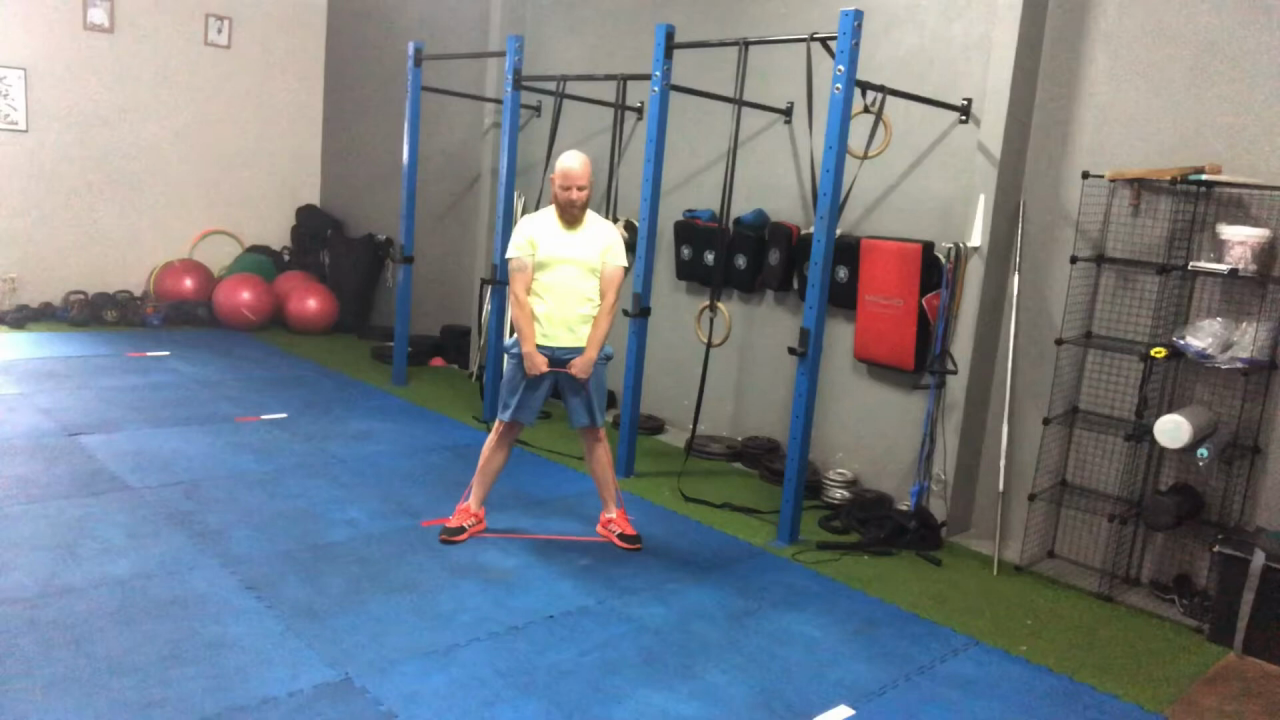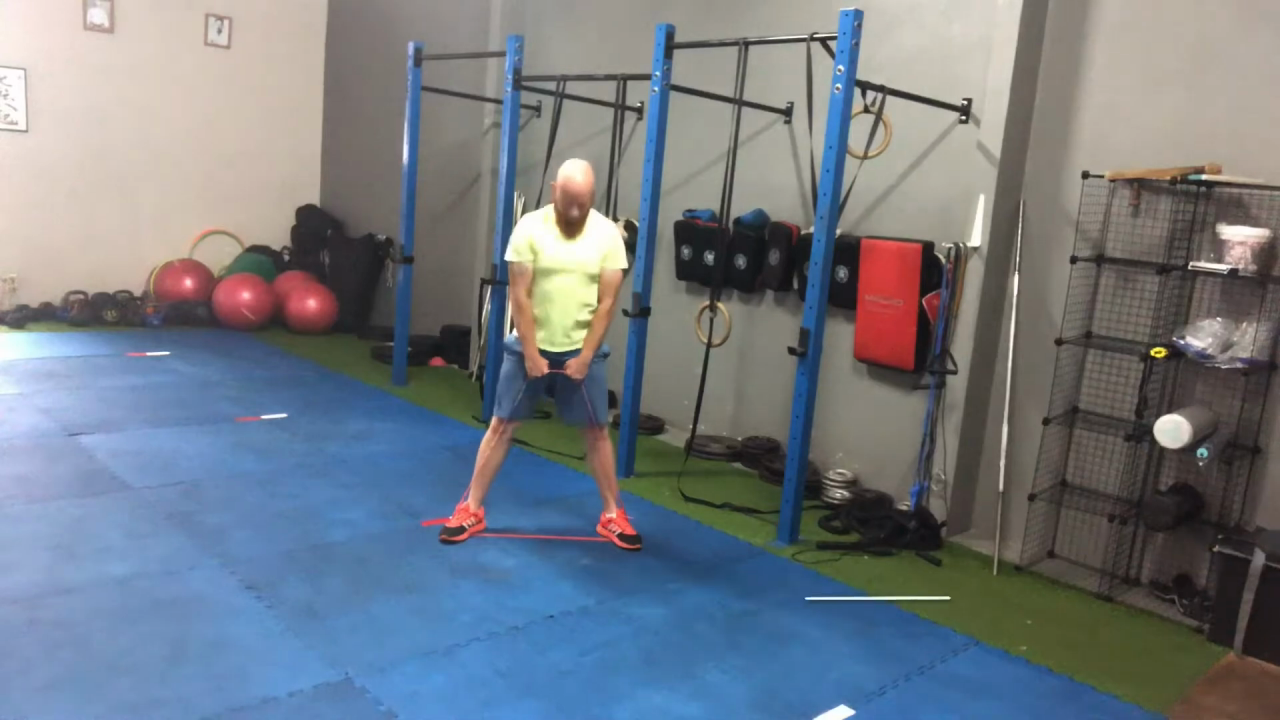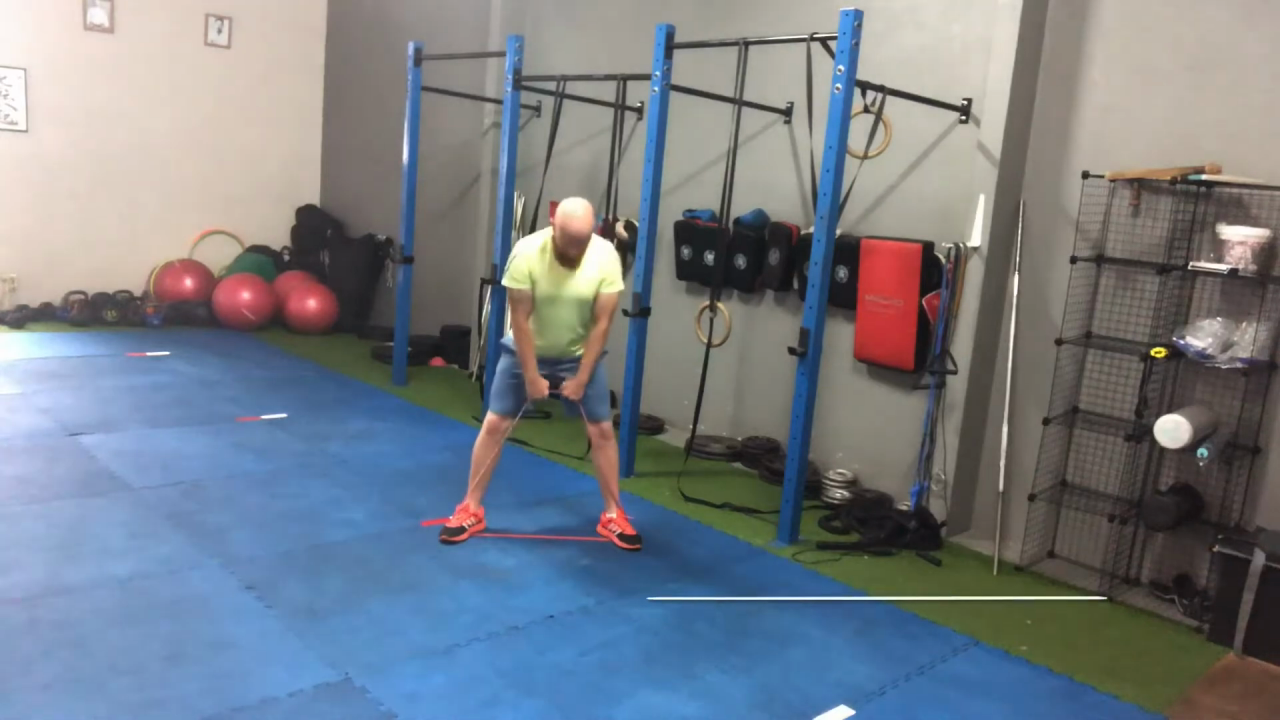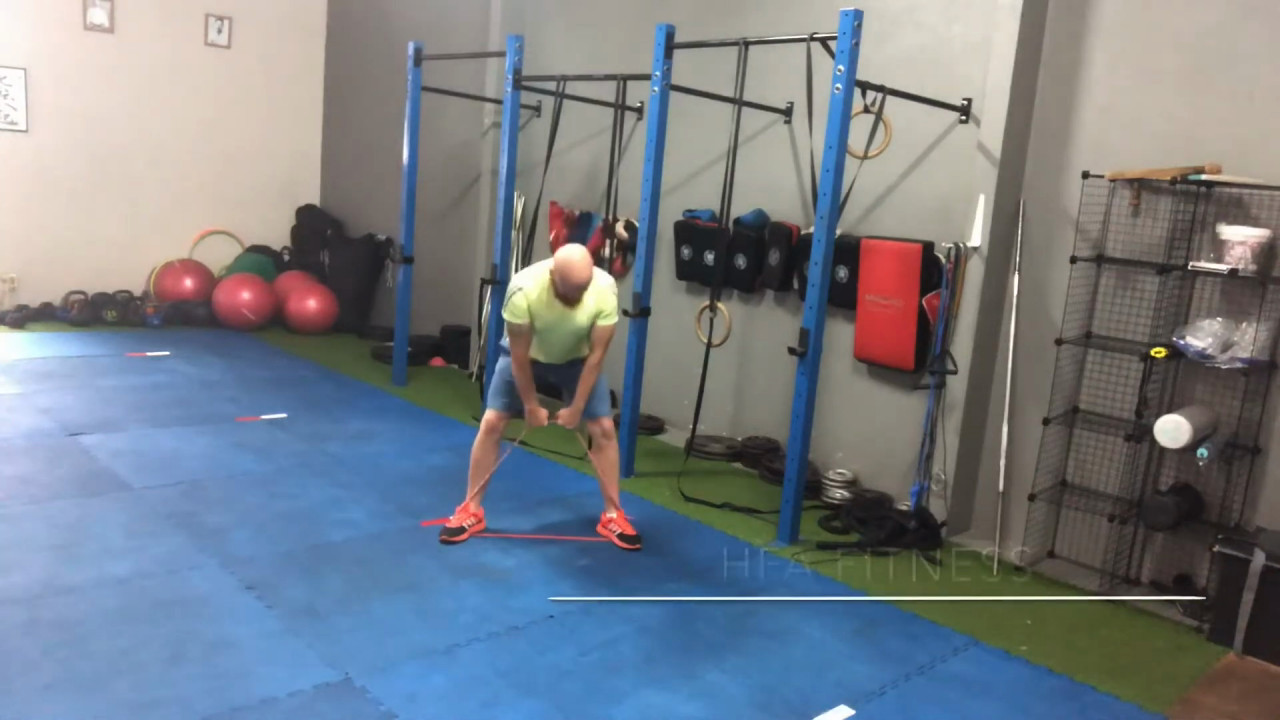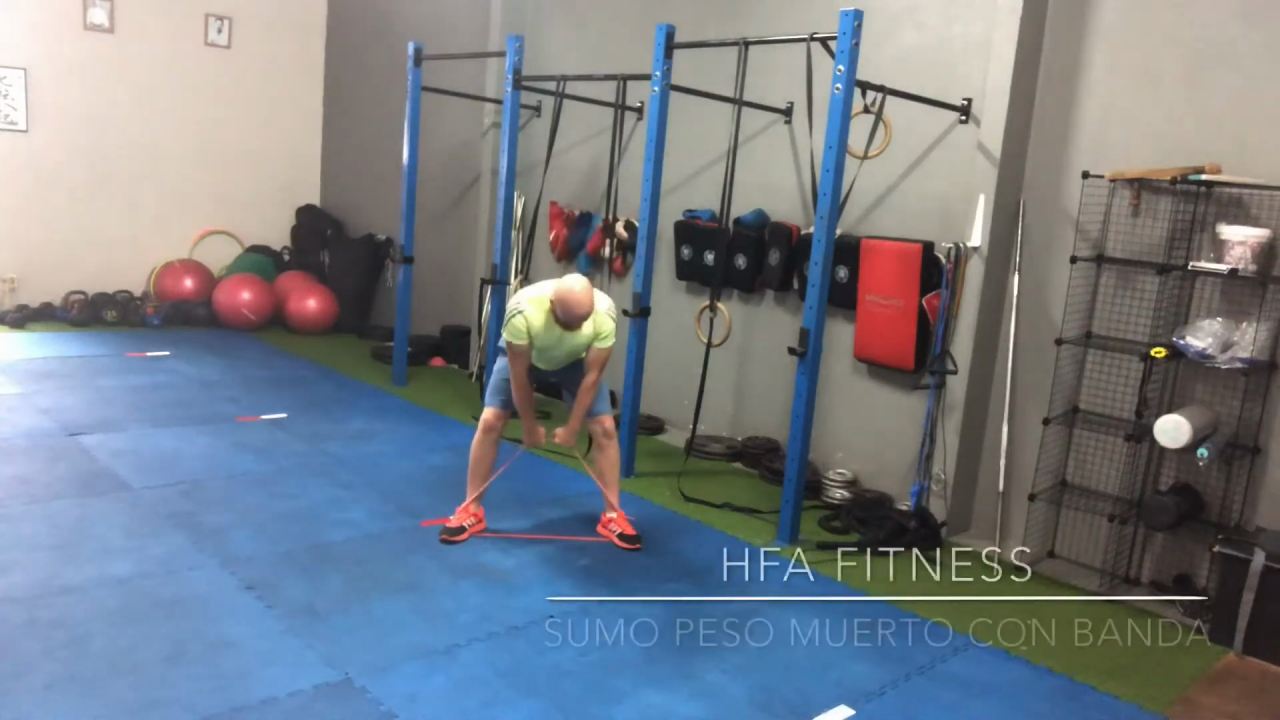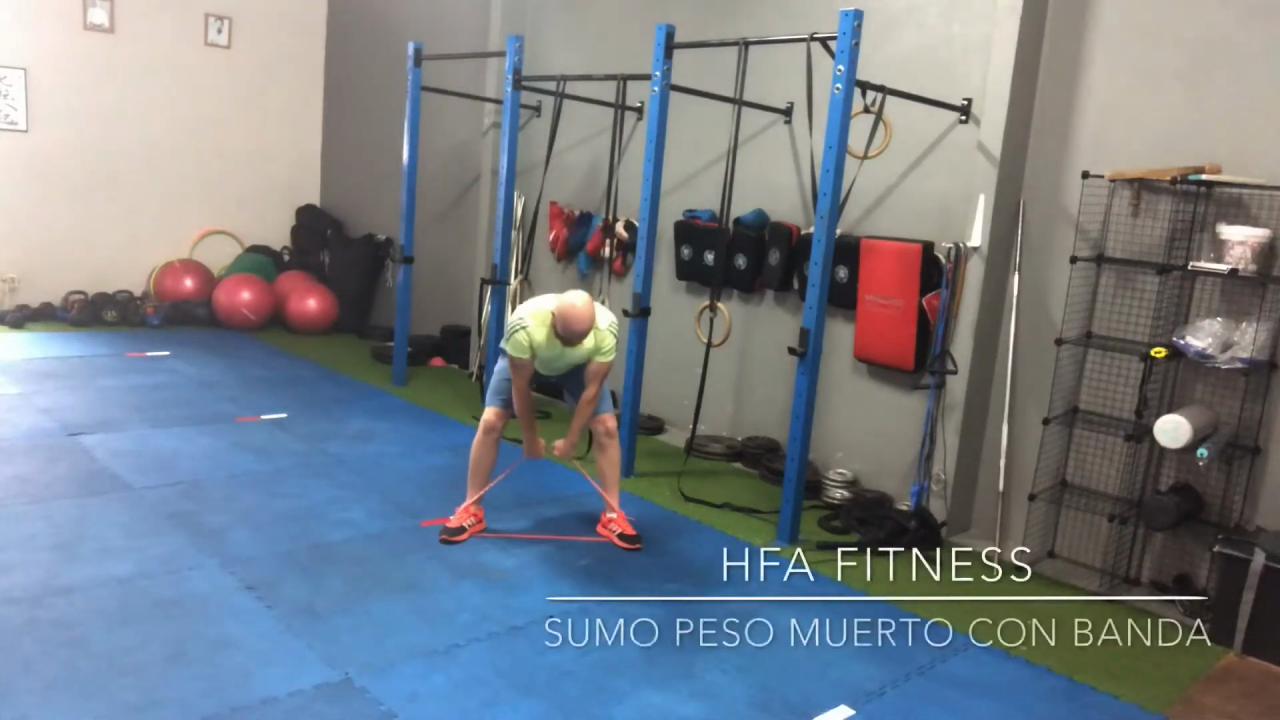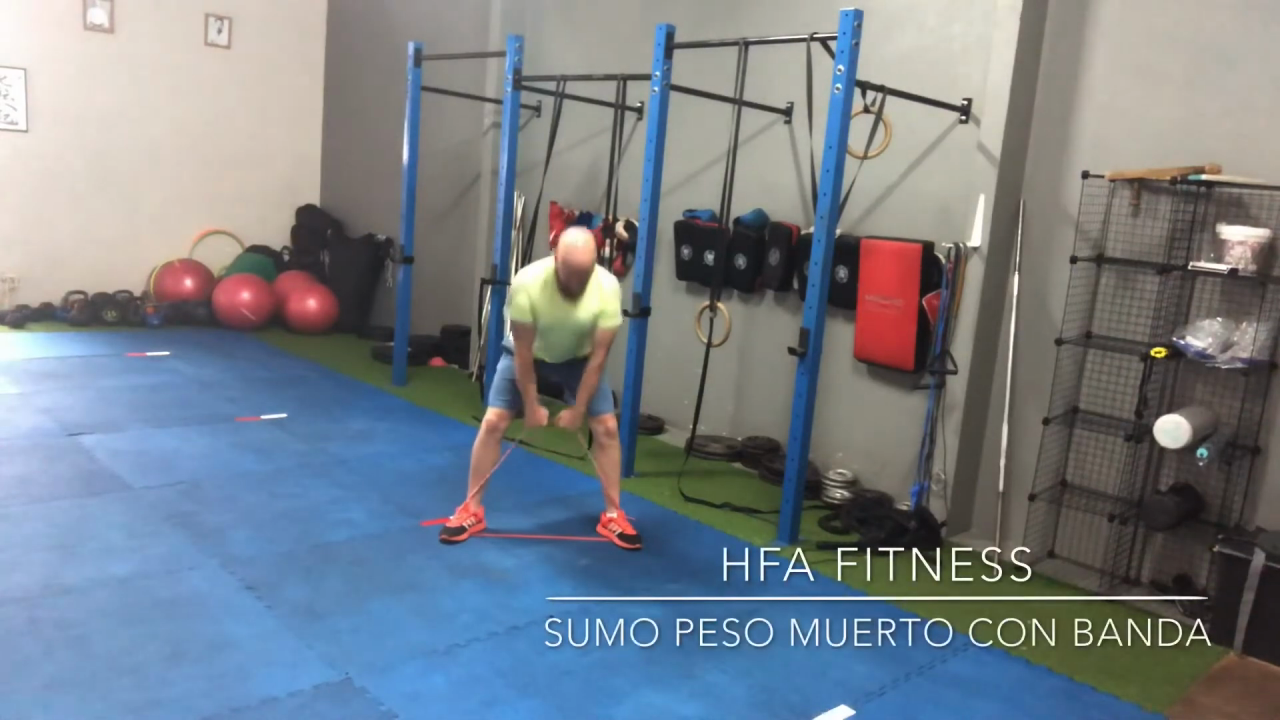
dt=0.5s
person 1, frame 1
left shoulder: (607, 233)
right shoulder: (530, 226)
left elbow: (608, 300)
right elbow: (518, 294)
left wrist: (590, 355)
right wrist: (530, 350)
left hip: (584, 352)
right hip: (534, 348)
left knee: (593, 432)
right knee: (506, 427)
left ankle: (612, 516)
right ankle: (472, 510)
person 1, frame 2
left shoulder: (608, 234)
right shoulder: (530, 227)
left elbow: (606, 303)
right elbow: (519, 296)
left wrist: (584, 357)
right wrist: (531, 353)
left hip: (582, 351)
right hip: (530, 347)
left knee: (597, 430)
right knee: (502, 425)
left ankle: (612, 515)
right ankle: (471, 510)
person 1, frame 3
left shoulder: (607, 257)
right shoulder: (526, 254)
left elbow: (601, 324)
right elbow: (520, 321)
left wrist: (581, 378)
right wrist: (531, 375)
left hip: (580, 354)
right hip: (525, 351)
left knee: (602, 429)
right knee: (495, 424)
left ankle: (613, 515)
right ankle: (470, 510)
person 1, frame 4
left shoulder: (606, 289)
right shoulder: (524, 287)
left elbow: (597, 354)
right elbow: (519, 353)
left wrist: (576, 407)
right wrist: (531, 405)
left hip: (577, 359)
right hip: (526, 355)
left knee: (604, 428)
right knee: (492, 423)
left ankle: (613, 515)
right ankle: (471, 510)
person 1, frame 5
left shoulder: (605, 312)
right shoulder: (522, 309)
left elbow: (592, 375)
right elbow: (519, 373)
left wrist: (572, 426)
right wrist: (530, 425)
left hip: (575, 361)
right hip: (522, 355)
left knee: (605, 427)
right knee: (490, 422)
left ankle: (612, 515)
right ankle: (471, 510)
person 1, frame 6
left shoulder: (606, 327)
right shoulder: (524, 323)
left elbow: (592, 389)
right elbow: (521, 386)
left wrist: (571, 440)
right wrist: (531, 438)
left hip: (578, 365)
right hip: (522, 360)
left knee: (607, 426)
right knee: (490, 422)
left ankle: (613, 516)
right ankle: (471, 510)
person 1, frame 7
left shoulder: (607, 287)
right shoulder: (527, 283)
left elbow: (598, 356)
right elbow: (523, 351)
left wrist: (577, 410)
right wrist: (532, 406)
left hip: (578, 359)
right hip: (528, 358)
left knee: (607, 428)
right knee: (493, 423)
left ankle: (613, 516)
right ankle: (471, 510)
